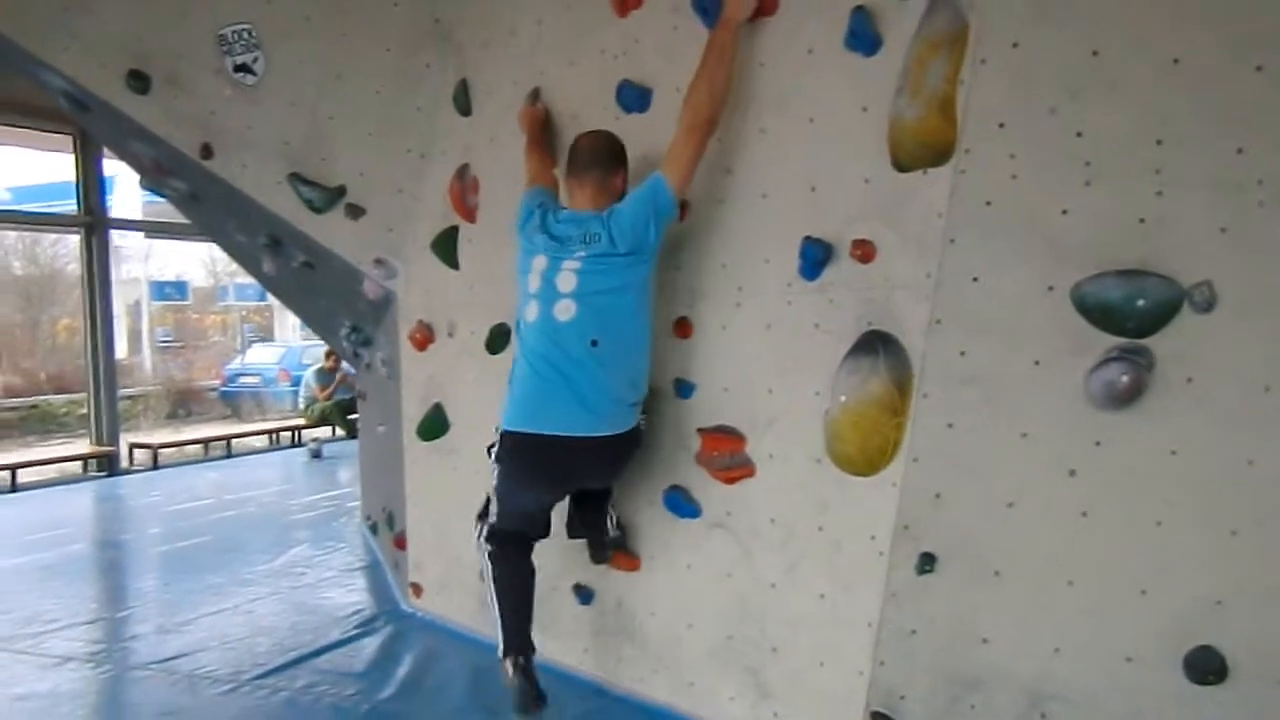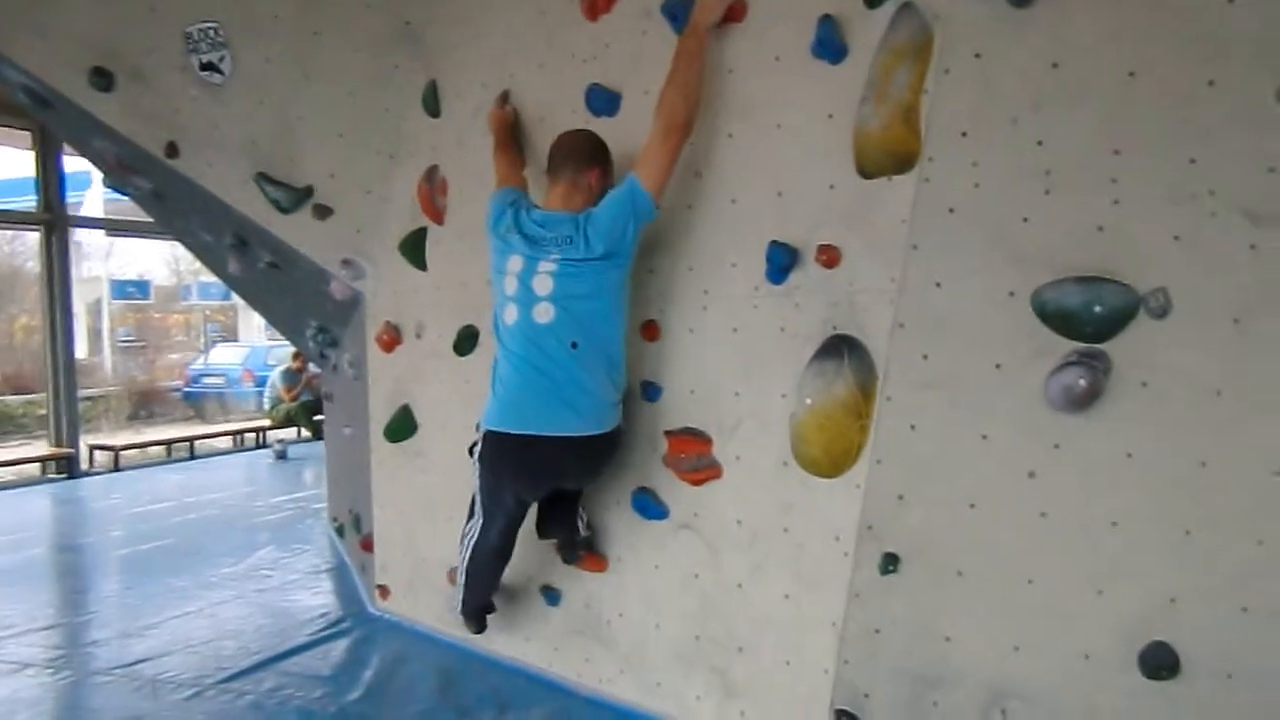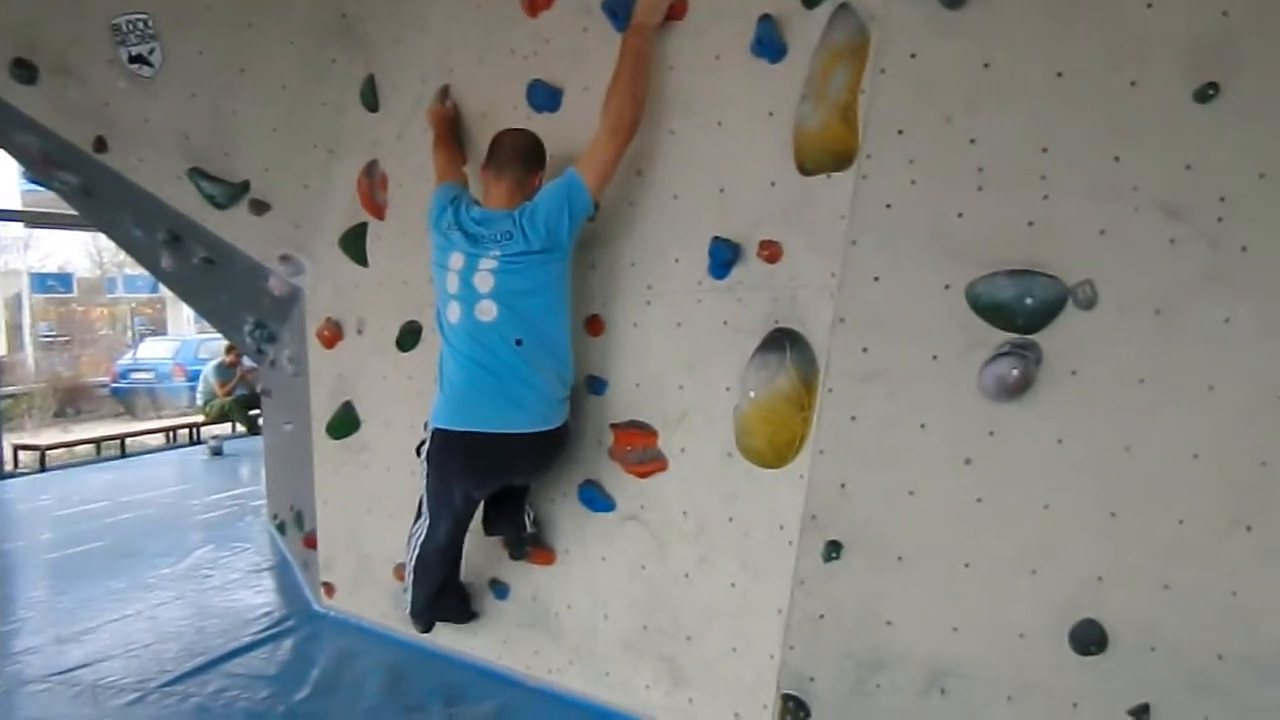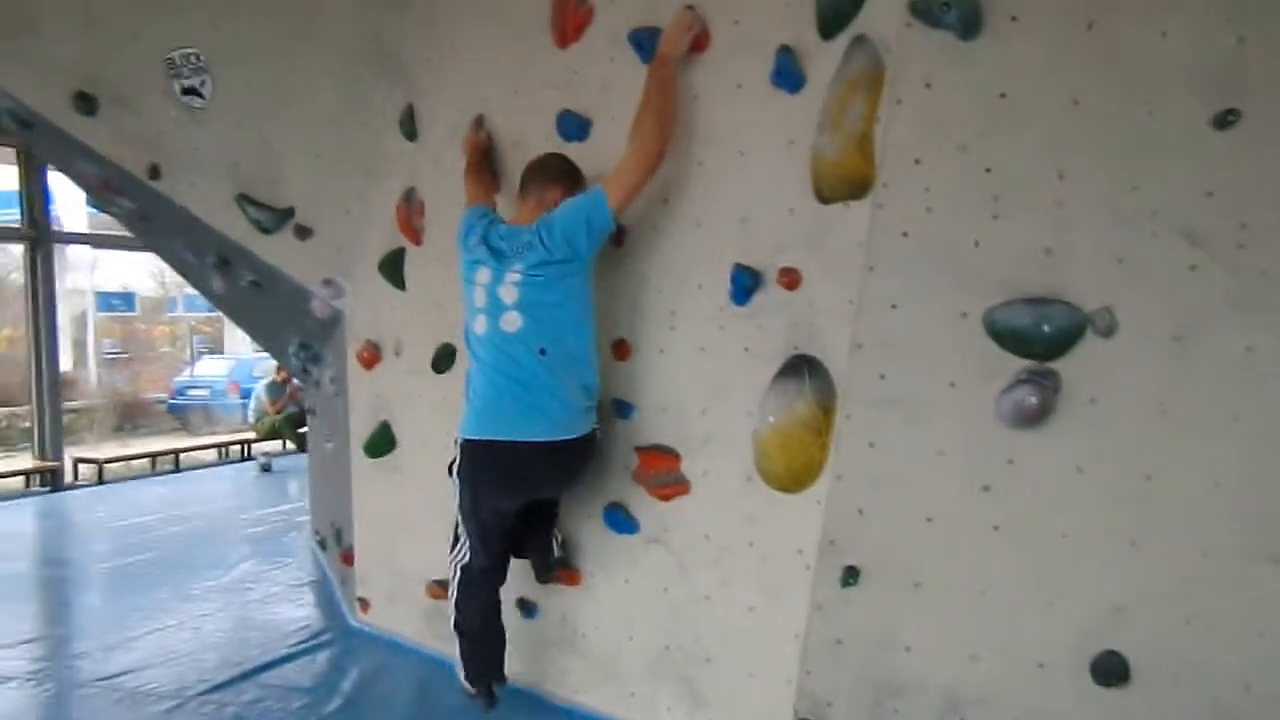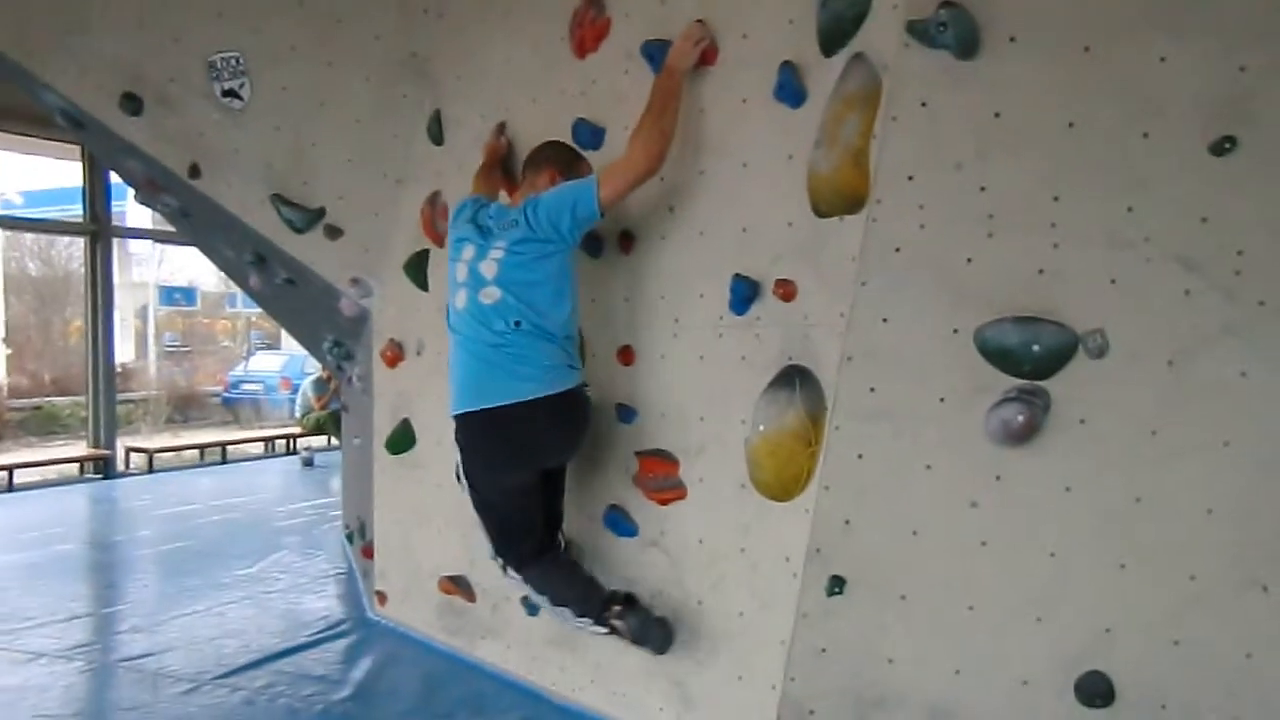
dt=0.5s
person 1, frame 1
left shoulder: (535, 226)
right shoulder: (632, 229)
left elbow: (539, 167)
right elbow: (698, 124)
left wrist: (535, 130)
left hip: (530, 444)
right hip: (608, 445)
left knee: (505, 532)
left ankle: (517, 651)
right ankle: (597, 528)
person 1, frame 2
left shoulder: (509, 226)
right shoulder: (608, 232)
left elbow: (507, 163)
right elbow: (671, 129)
left wrist: (503, 128)
left hip: (511, 439)
right hip: (589, 443)
left knee: (490, 529)
left ankle: (473, 608)
right ankle: (566, 529)
person 1, frame 3
left shoulder: (448, 222)
right shoulder: (546, 226)
left elbow: (447, 160)
right elbow: (618, 128)
left wrist: (443, 124)
left hip: (459, 437)
right hip: (537, 437)
left knee: (439, 527)
left ankle: (428, 608)
right ankle: (513, 524)
person 1, frame 4
left shoulder: (478, 239)
right shoulder: (567, 236)
left elbow: (480, 185)
right elbow: (646, 155)
left wrist: (476, 154)
right wrist: (667, 56)
left hip: (488, 448)
right hip: (566, 447)
left knee: (478, 560)
left ankle: (480, 679)
right ankle: (540, 546)
person 1, frame 5
left shoulder: (467, 222)
right shoulder: (550, 215)
left elbow: (487, 183)
right elbow: (644, 158)
left wrist: (492, 157)
right wrist: (674, 68)
left hip: (484, 422)
right hip: (554, 409)
left knee: (520, 550)
left ankle: (613, 612)
right ankle: (553, 549)
